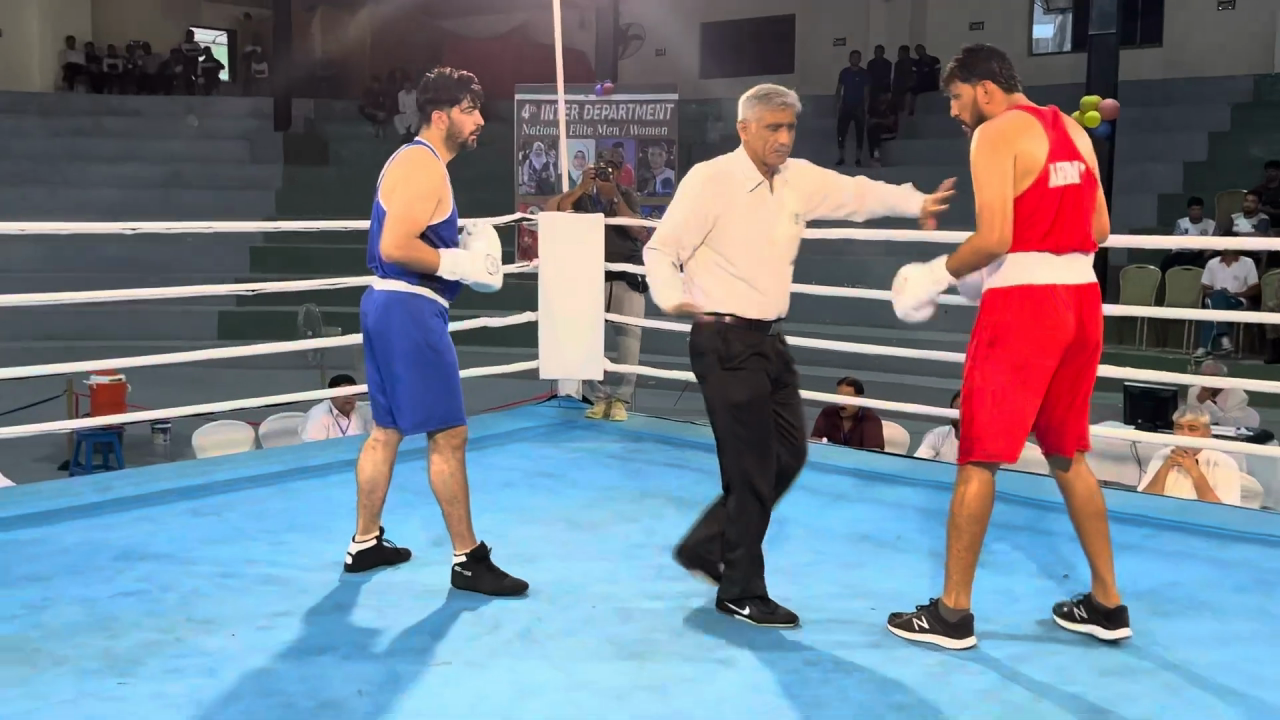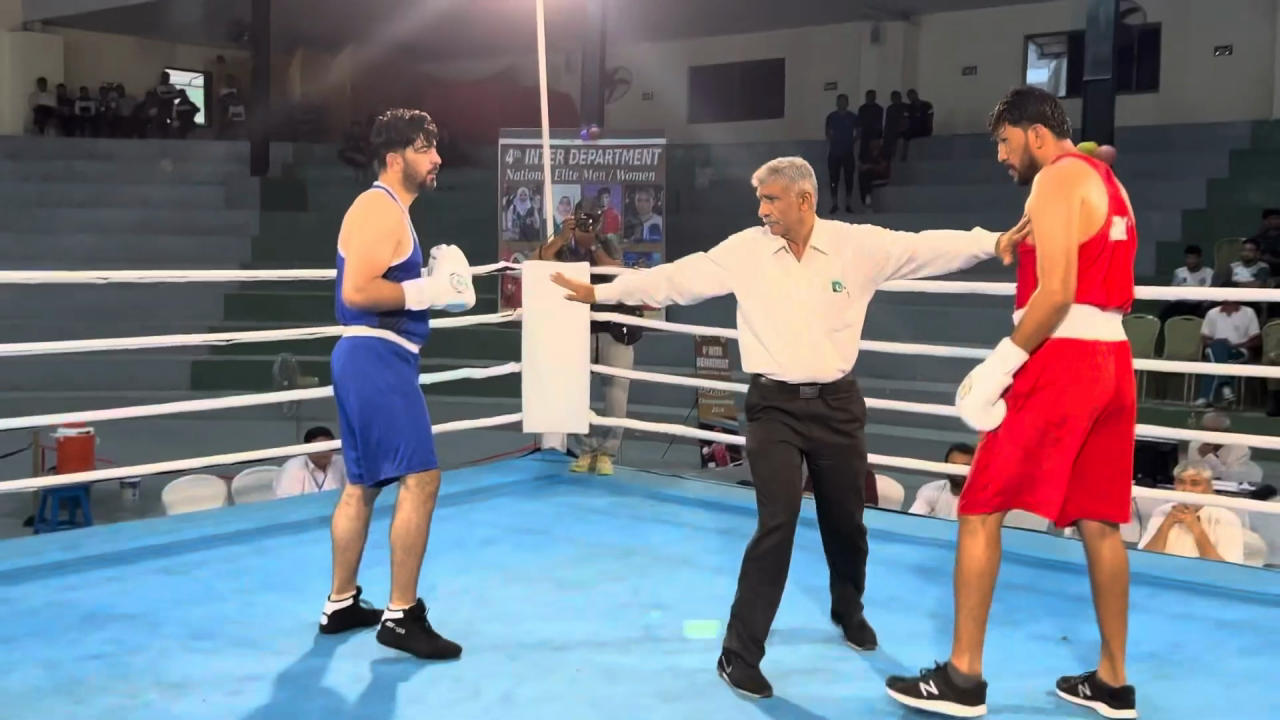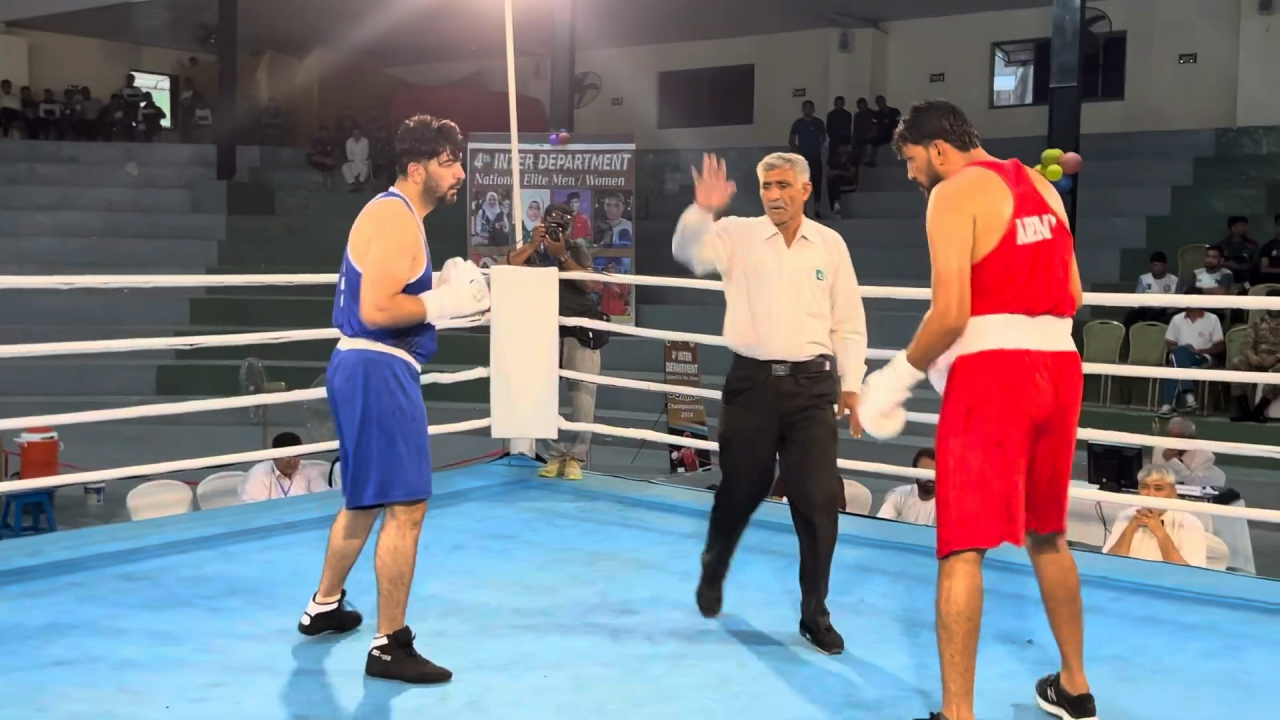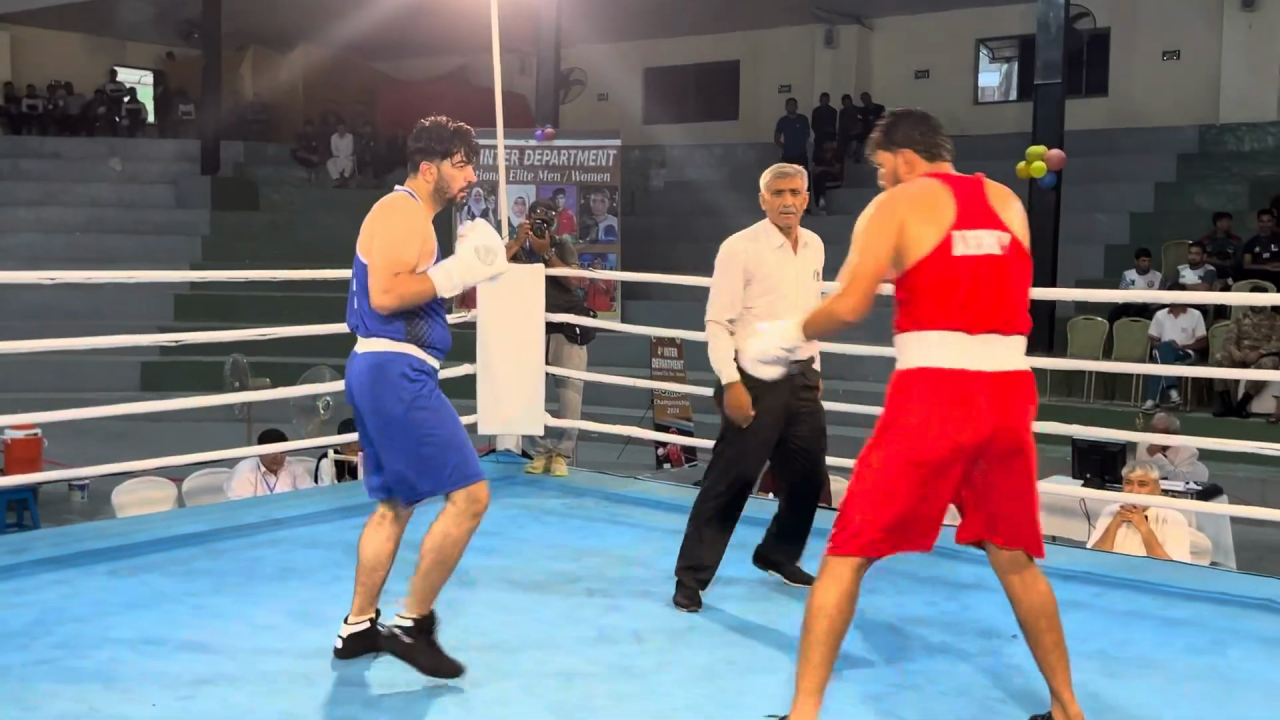
dt=0.5s
person 1, frame 1
left shoulder: (995, 135)
right shoulder: (1073, 131)
left elbow: (995, 238)
right elbow: (1098, 230)
left wrist: (938, 273)
left hip: (1022, 305)
right hip: (1080, 300)
left knee: (978, 459)
right knee: (1068, 456)
left ankle: (953, 611)
right ankle: (1106, 603)
person 1, frame 2
left shoulder: (1056, 180)
right shoulder: (1107, 183)
left elbow: (1056, 291)
left wrist: (1001, 363)
left hip: (1061, 360)
right hip: (1110, 360)
left knee: (981, 510)
right knee: (1102, 523)
person 1, frame 3
left shoulder: (954, 193)
right shoulder: (1041, 187)
left elbow: (951, 312)
right elbow: (1072, 293)
left wrist: (900, 374)
left hip: (994, 375)
right hip: (1058, 371)
left knee: (962, 551)
right knee: (1045, 536)
person 1, frame 4
left shoulder: (897, 205)
right shoulder: (1006, 201)
left elbow: (846, 308)
left wrist: (788, 335)
left hip: (932, 396)
right hip: (1007, 393)
left knee: (847, 554)
right knee: (1015, 556)
person 2, frame 1
left shoulder: (415, 162)
right shoulder: (423, 165)
right elbow: (393, 246)
left wrist: (462, 249)
right wrist: (460, 265)
left hip: (392, 305)
right hip: (408, 310)
left knee: (387, 429)
right knee: (448, 435)
left ankle: (365, 543)
right ankle: (467, 559)
person 2, frame 2
left shoulder: (388, 209)
right shoulder: (379, 208)
right elbow: (358, 291)
left wrist: (432, 279)
right wrist: (427, 290)
left hip: (374, 357)
right hip: (377, 357)
left knee: (362, 484)
right knee: (421, 480)
left ankle: (341, 604)
right ankle: (401, 615)
person 2, frame 3
left shoulder: (389, 212)
right shoulder: (396, 221)
right elbow: (377, 311)
left wrist: (441, 289)
right wrist: (446, 303)
left hip: (360, 367)
right hip: (378, 371)
left knee: (365, 499)
right knee: (405, 507)
left ankle: (324, 606)
right ankle: (389, 647)
person 2, frame 4
left shoulder: (408, 214)
right shoulder: (402, 211)
right elbow: (385, 296)
left wrist: (461, 266)
right wrist: (457, 271)
left hip: (385, 373)
right hip: (397, 374)
left knee: (396, 504)
right knee: (469, 494)
left ankle: (358, 627)
right ankle: (413, 623)
person 3, frame 1
left shoulder: (799, 178)
right shoulder: (709, 180)
left elbow: (854, 192)
right elbow: (663, 251)
left wrist: (915, 202)
right wrist: (674, 299)
left hip: (769, 338)
right hip: (728, 343)
left knee: (789, 455)
right knee: (753, 467)
left ankle: (705, 546)
right ankle: (741, 592)
person 3, frame 2
left shoulder: (858, 245)
right shoulder: (744, 250)
left elbow: (926, 248)
right elbow: (680, 278)
left wrist: (994, 243)
right wrist: (602, 293)
left hip: (836, 403)
right hip: (774, 405)
left knee: (845, 523)
right knee: (777, 523)
left ankle: (848, 609)
right ankle: (739, 652)
person 3, frame 3
left shoulder: (831, 244)
right shoulder: (738, 235)
left elbow: (848, 322)
right elbow: (688, 251)
left wrist: (851, 385)
right wrist: (704, 208)
left hip: (811, 385)
right hip: (752, 382)
left knee: (817, 504)
right knee: (739, 494)
left ankle: (815, 617)
right ankle: (713, 576)
person 3, frame 4
left shoulder: (815, 246)
right shoulder: (739, 247)
right elbow: (717, 322)
right wrist: (731, 382)
left hip: (802, 379)
right hip: (756, 382)
left knee: (810, 481)
right knee: (728, 484)
left ankle: (777, 555)
right ankle: (691, 578)
person 4, frame 1
left shoulder: (627, 196)
right shoulder: (583, 195)
left elbow: (640, 232)
right elbow: (552, 209)
left wrist: (614, 198)
right wrist: (581, 188)
left hip: (626, 280)
left knee: (628, 339)
left ankle: (620, 398)
right ankle: (599, 397)
person 4, frame 2
left shoulder: (608, 244)
right shoulder: (562, 246)
right elbow: (536, 264)
left wrist: (593, 247)
right wrist: (562, 238)
left hip: (614, 329)
left knee: (616, 392)
left ankle: (606, 452)
right ankle: (585, 451)
person 4, frame 3
left shoulder: (577, 250)
right shoulder: (530, 251)
left elbow: (589, 285)
left wrist: (562, 255)
right wrist: (533, 244)
left hip: (580, 333)
left knee: (583, 396)
left ankle: (575, 457)
right ankle: (553, 455)
person 4, frame 4
left shoulder: (563, 246)
right shoulder: (517, 247)
left elbow: (573, 281)
left wrist: (547, 252)
right wrist: (518, 241)
left hip: (566, 329)
left knee: (570, 392)
left ankle: (561, 454)
right ankle: (541, 452)
